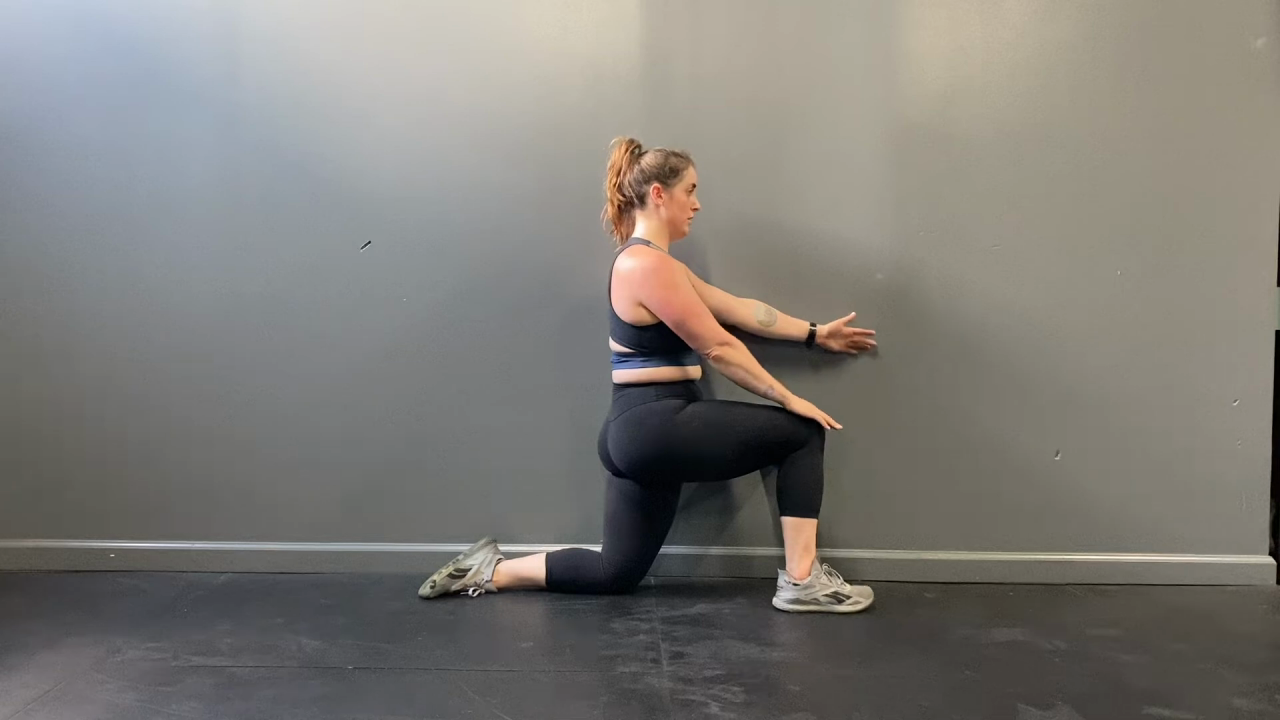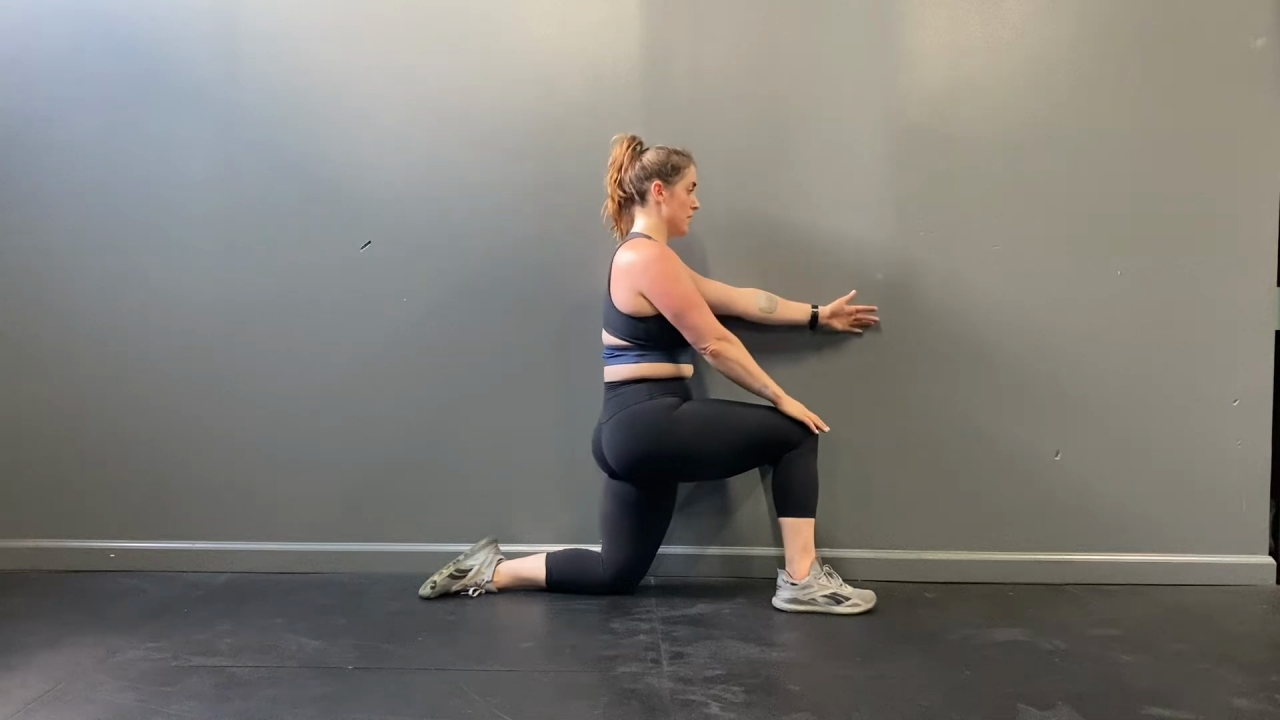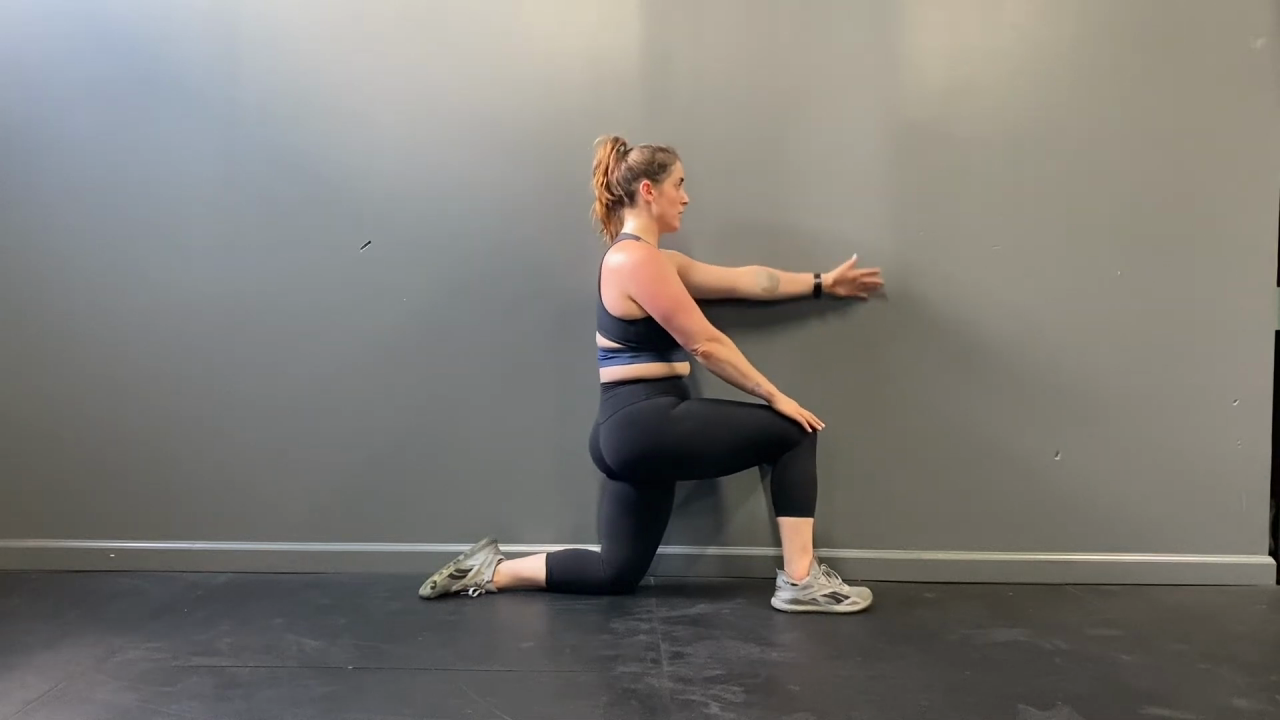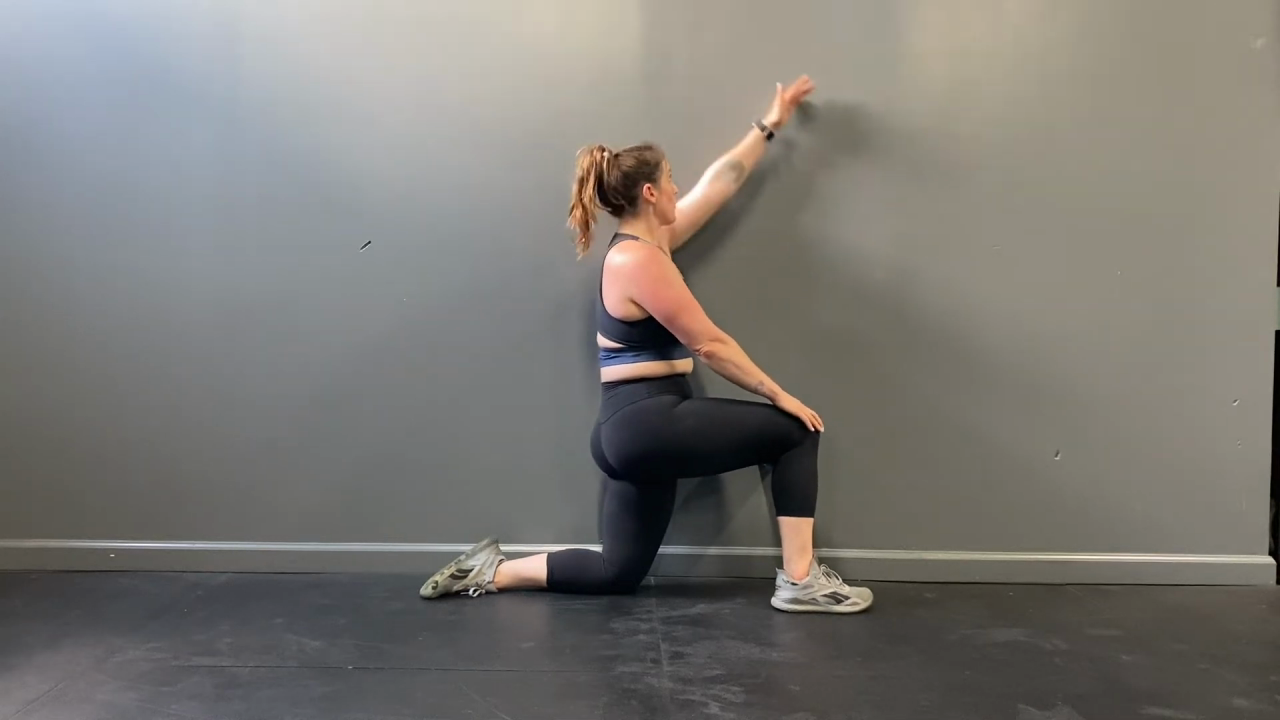
dt=1s
person 1, frame 1
left shoulder: (653, 261)
right shoulder: (648, 265)
left elbow: (736, 309)
right elbow: (719, 348)
left wrist: (816, 333)
right wrist: (789, 399)
left hip: (639, 432)
right hip: (657, 428)
left knee: (616, 571)
right knee: (802, 432)
left ankle: (487, 570)
right ankle: (802, 581)
person 1, frame 2
left shoulder: (644, 256)
right shoulder: (649, 257)
left elbow: (737, 299)
right elbow: (715, 345)
left wrist: (818, 315)
right wrist: (781, 399)
left hip: (634, 430)
right hip: (650, 426)
left knee: (617, 573)
right knee: (795, 433)
left ankle: (490, 570)
right ankle: (802, 581)
person 1, frame 3
left shoulder: (653, 259)
right shoulder: (636, 259)
left elbow: (739, 280)
right elbow: (706, 345)
left wrist: (822, 284)
right wrist: (775, 397)
left hip: (633, 430)
right hip: (645, 426)
left knee: (616, 572)
right knee: (793, 433)
left ankle: (490, 570)
right ankle: (800, 580)
person 1, frame 4
left shoulder: (649, 242)
right shoulder: (638, 259)
left elbow: (720, 182)
right elbow: (709, 343)
left wrist: (770, 124)
right wrist: (779, 395)
left hip: (634, 432)
right hip: (648, 427)
left knee: (618, 572)
right knee: (797, 432)
left ankle: (491, 570)
right ankle: (800, 580)
